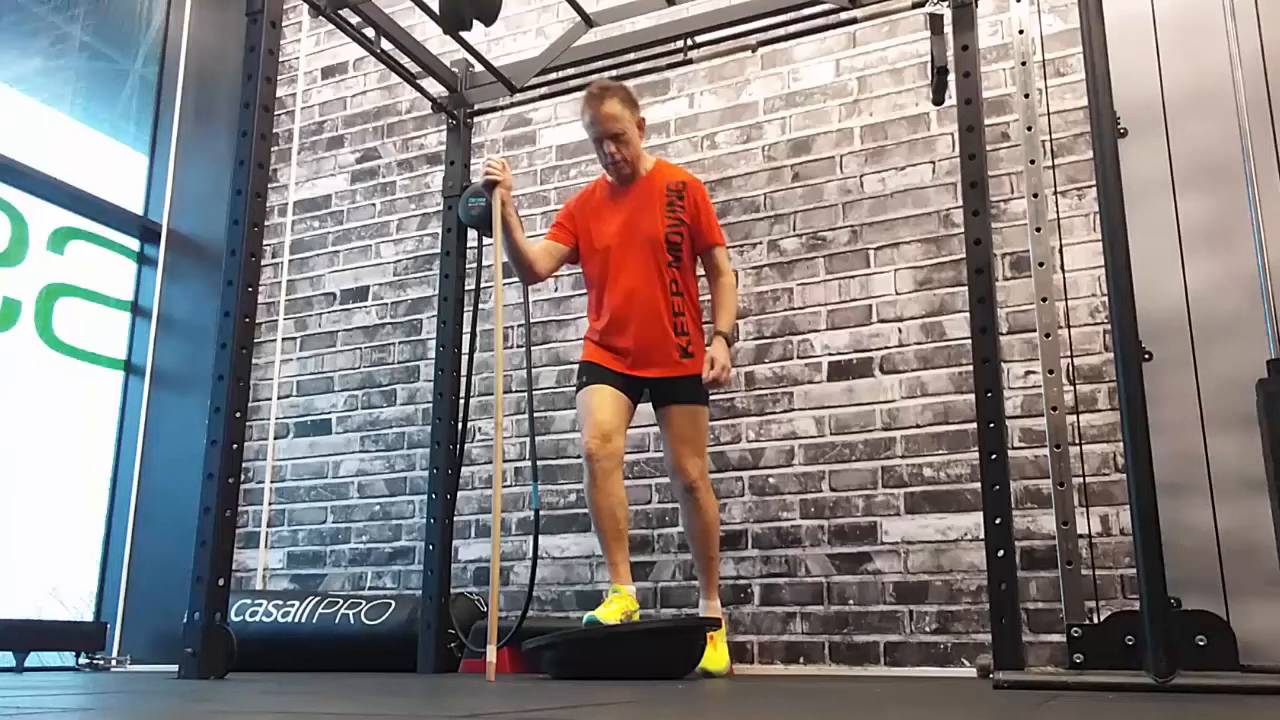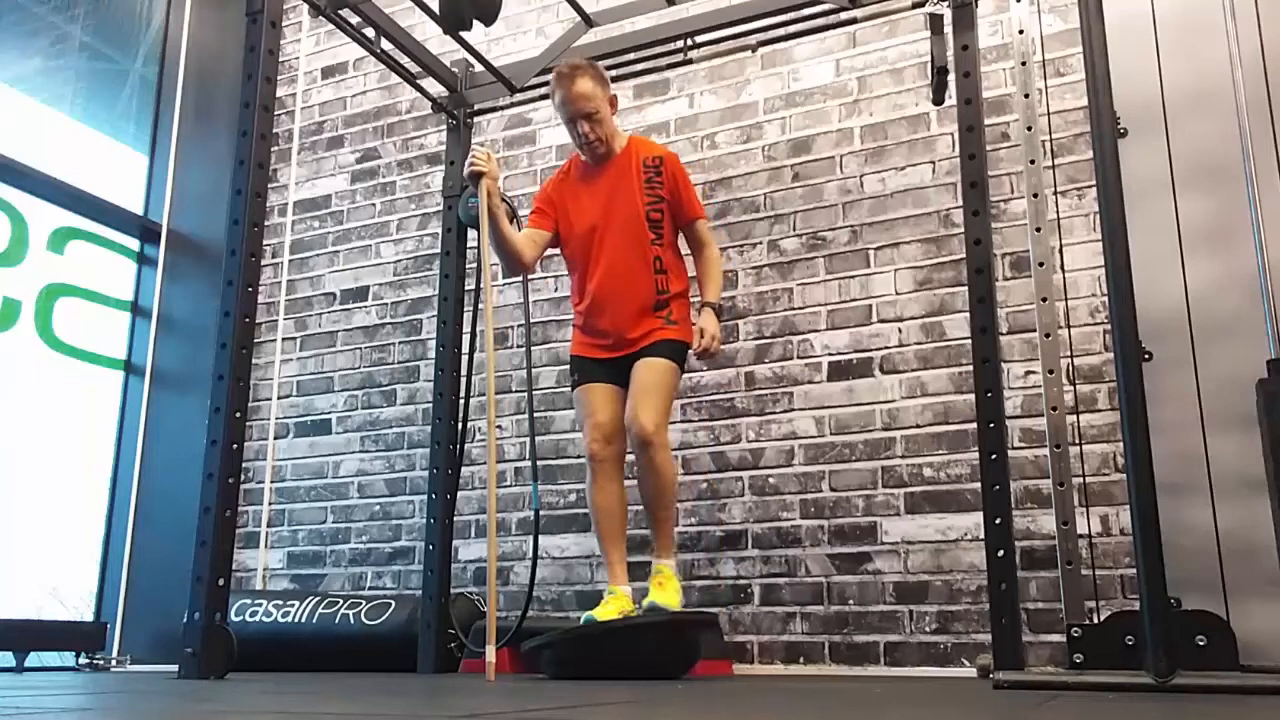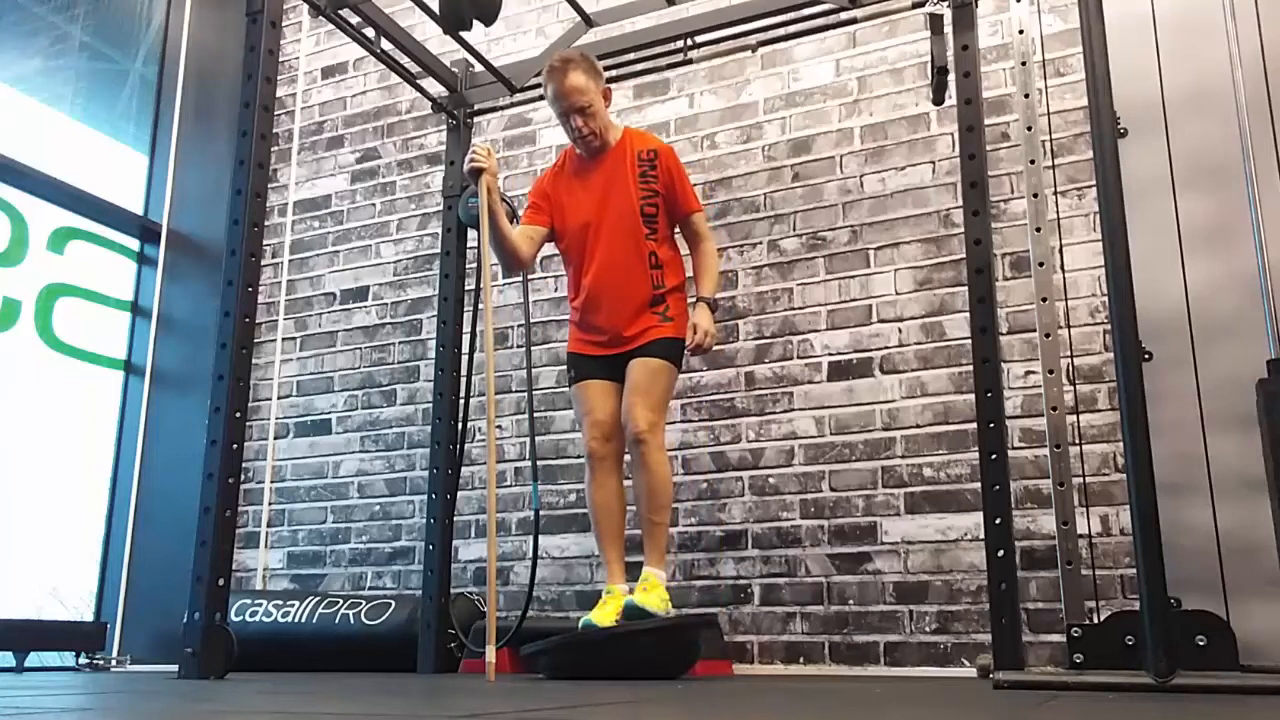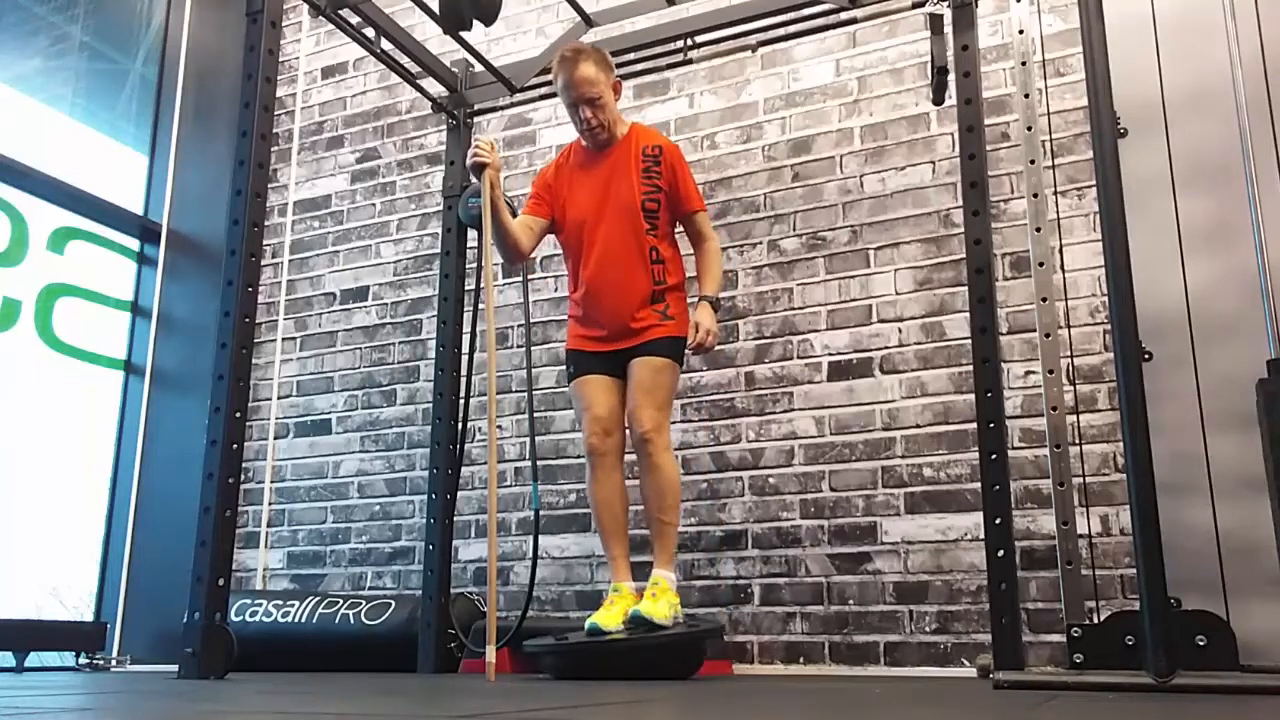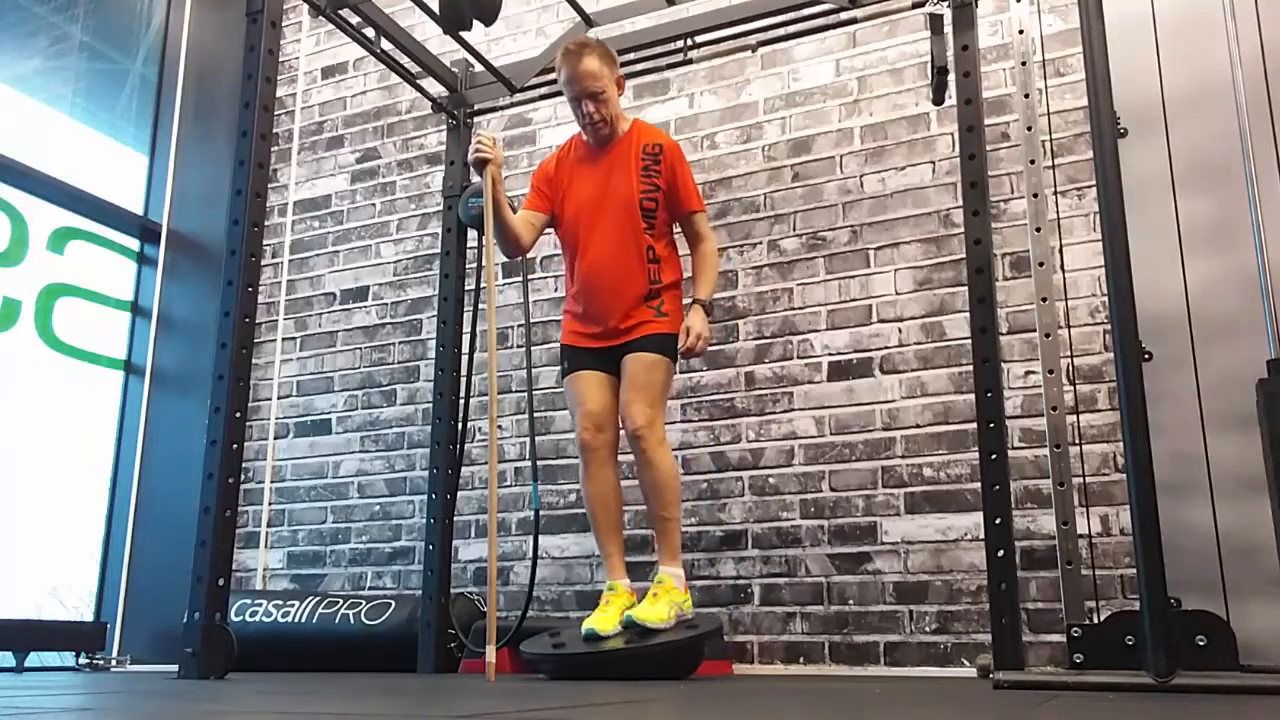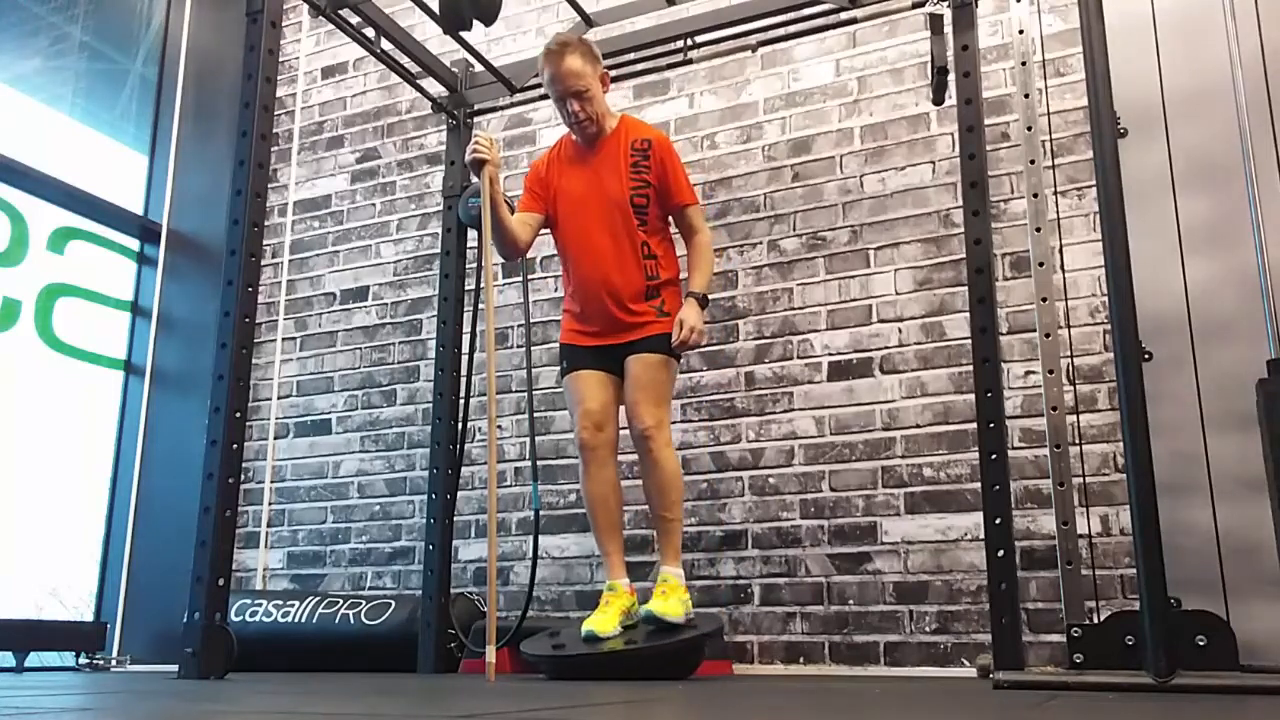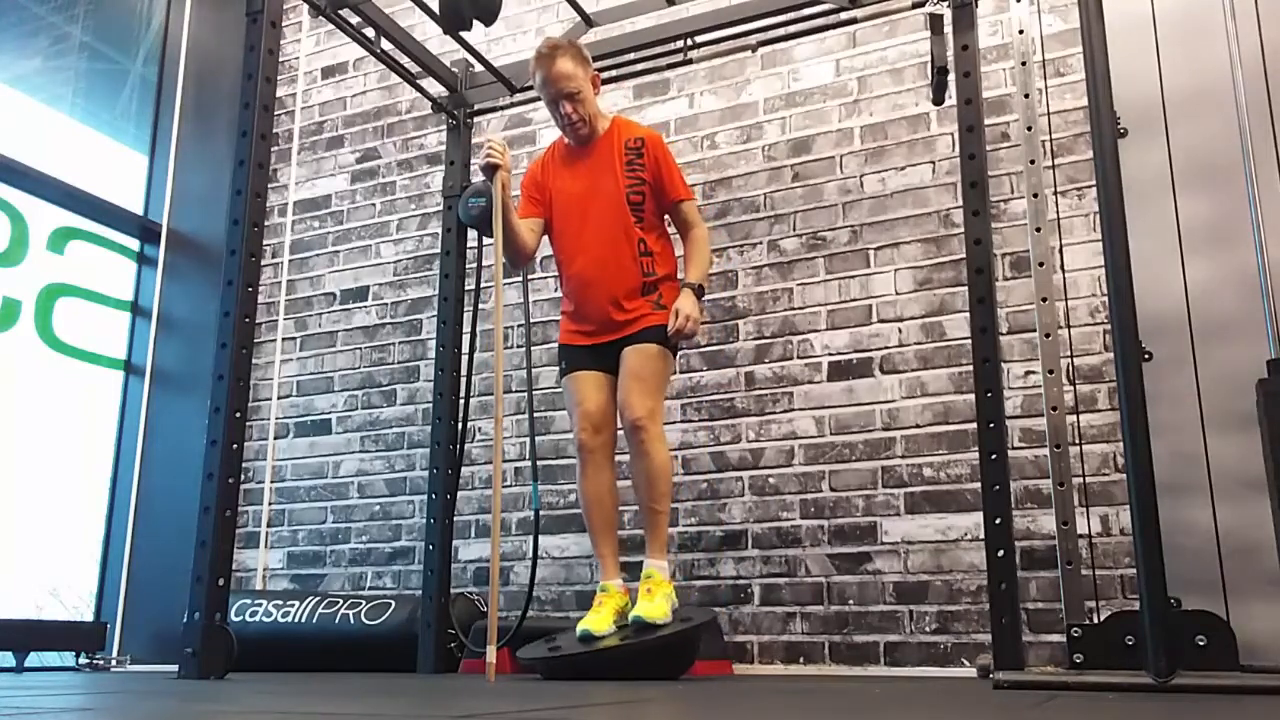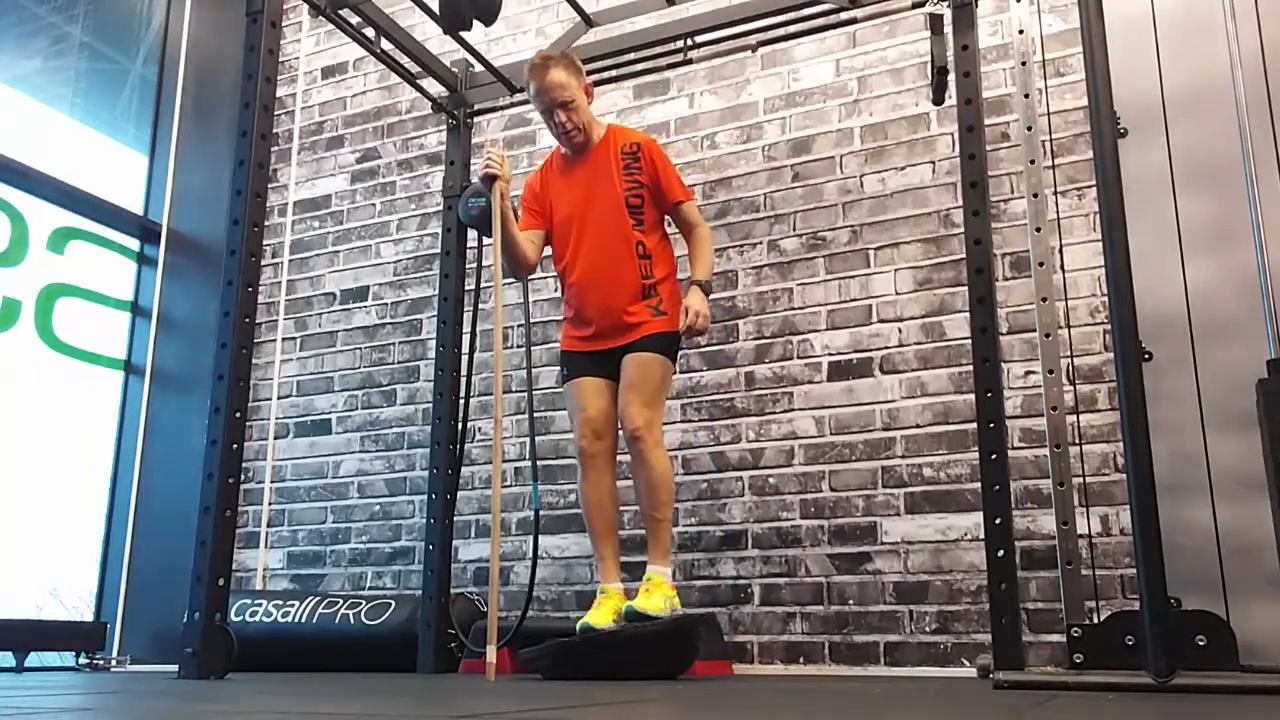
dt=0.5s
person 1, frame 1
left shoulder: (682, 187)
right shoulder: (581, 206)
left elbow: (720, 271)
right elbow: (533, 268)
left wrist: (721, 337)
right wrist: (506, 209)
left hip: (677, 357)
right hip: (607, 355)
left knee: (689, 477)
right knee: (599, 450)
left ankle: (711, 610)
right ankle: (622, 594)
person 1, frame 2
left shoulder: (658, 162)
right shoulder: (557, 189)
left elbow: (704, 244)
right elbow: (520, 260)
left wrist: (708, 308)
right wrist: (491, 197)
left hip: (661, 326)
right hip: (594, 341)
left knee: (645, 429)
right knee: (601, 451)
left ankle: (665, 568)
right ankle: (617, 592)
person 1, frame 3
left shoulder: (654, 155)
right shoulder: (551, 182)
left elbow: (701, 237)
right elbow: (517, 258)
left wrist: (705, 303)
right wrist: (489, 195)
left hip: (656, 322)
right hip: (591, 336)
left knee: (641, 429)
right knee: (600, 446)
left ankle: (654, 579)
right ankle: (614, 589)
person 1, frame 4
left shoulder: (659, 152)
right shoulder: (555, 174)
left elbow: (704, 236)
right elbow: (517, 249)
left wrist: (707, 302)
right wrist: (491, 190)
left hip: (656, 320)
right hip: (590, 333)
left knee: (648, 431)
right knee: (600, 442)
left ankle: (664, 582)
right ankle: (621, 587)
person 1, frame 5
left shoulder: (659, 149)
right shoulder: (555, 167)
left elbow: (701, 237)
right elbow: (517, 244)
left wrist: (700, 306)
right wrist: (493, 185)
left hip: (651, 318)
right hip: (584, 329)
left knee: (642, 426)
right knee: (592, 439)
left ankle: (671, 580)
right ankle: (617, 587)
person 1, frame 6
left shoulder: (649, 144)
right shoulder: (546, 168)
left elbow: (697, 231)
right elbow: (514, 247)
left wrist: (695, 299)
right wrist: (490, 188)
left hip: (651, 318)
right hip: (584, 329)
left knee: (649, 428)
right knee: (592, 437)
left ankle: (673, 580)
right ankle: (616, 588)
person 1, frame 7
left shoulder: (643, 144)
right shoulder: (543, 170)
left elbow: (693, 227)
right elbow: (520, 254)
left wrist: (691, 290)
right wrist: (500, 189)
left hip: (648, 312)
right hip: (581, 328)
left knee: (639, 417)
right knee: (591, 439)
left ankle: (656, 572)
right ankle: (610, 588)
person 1, frame 8
left shoulder: (639, 149)
right shoulder: (541, 181)
left elbow: (695, 226)
right elbow: (523, 264)
left wrist: (697, 287)
right wrist: (499, 202)
left hip: (648, 319)
right hip: (583, 334)
left knee: (639, 427)
right knee: (591, 443)
left ankle: (660, 577)
right ankle: (609, 589)
